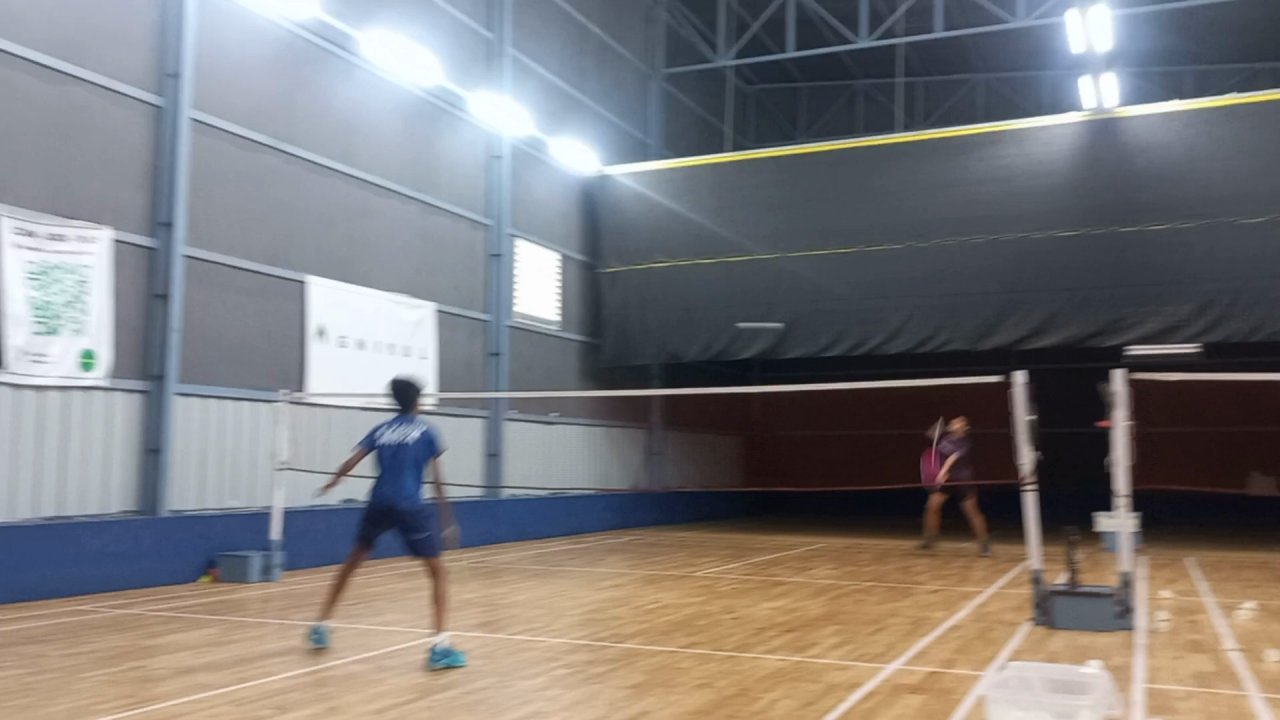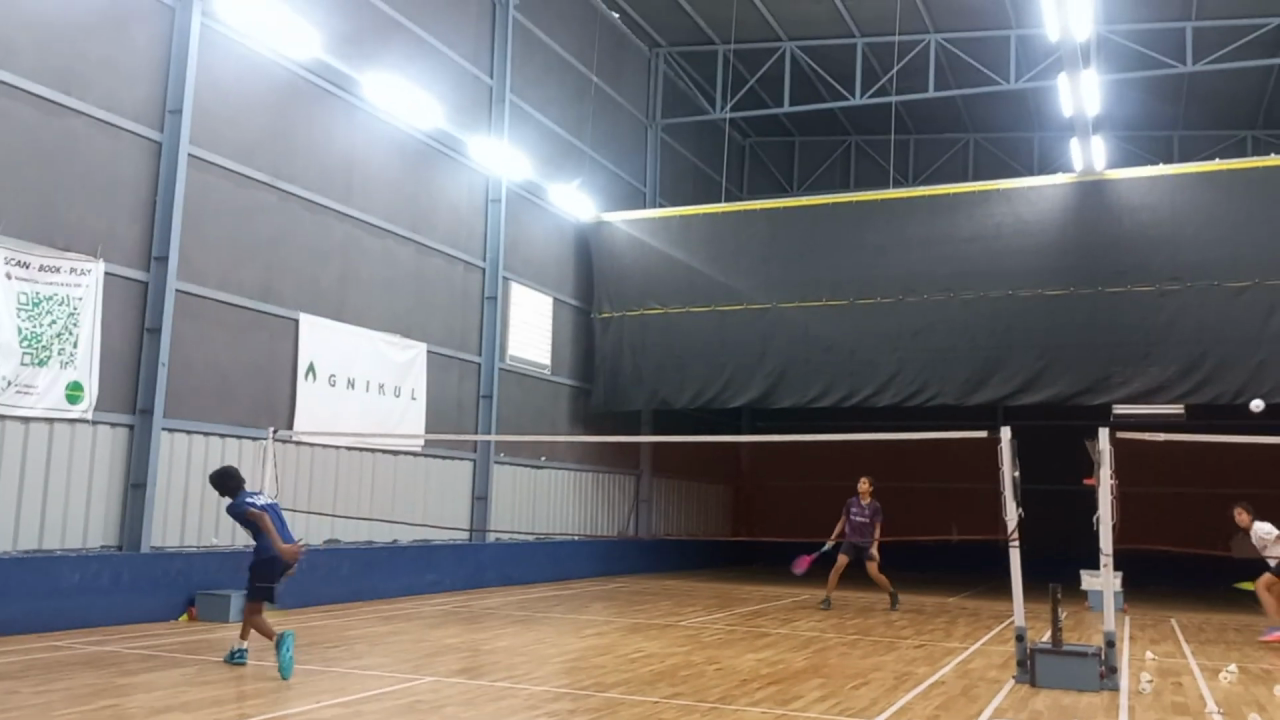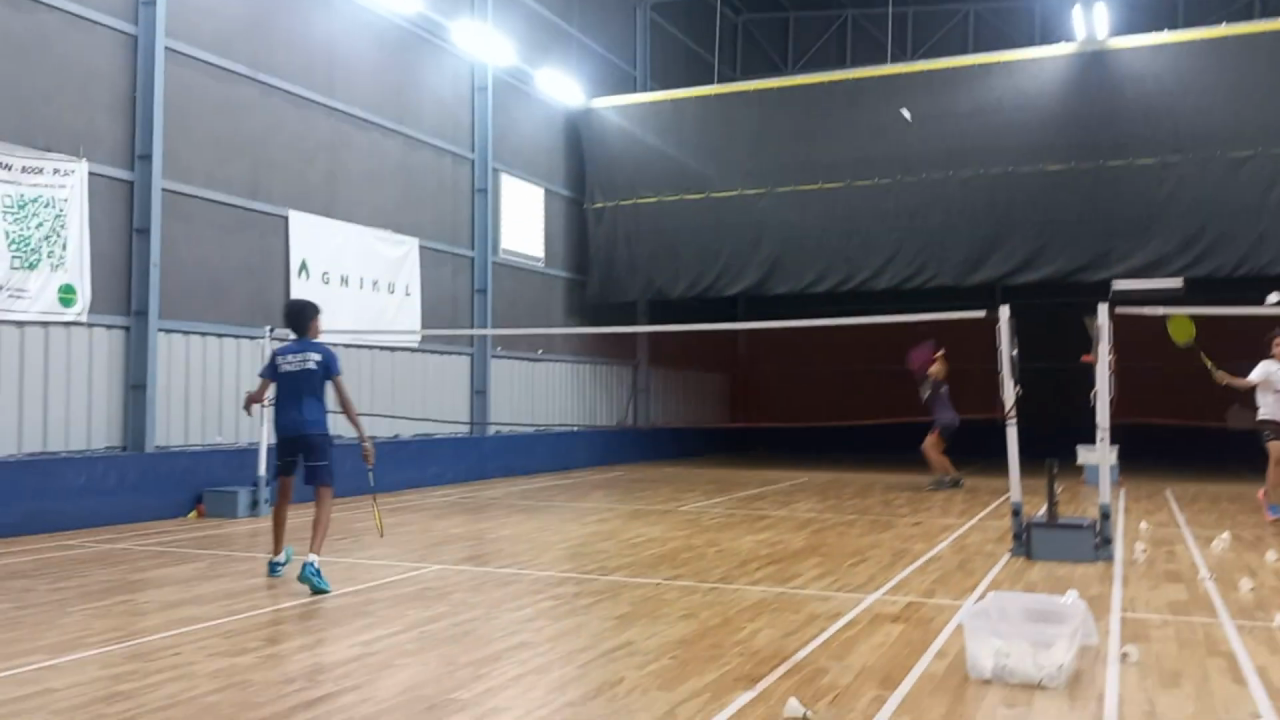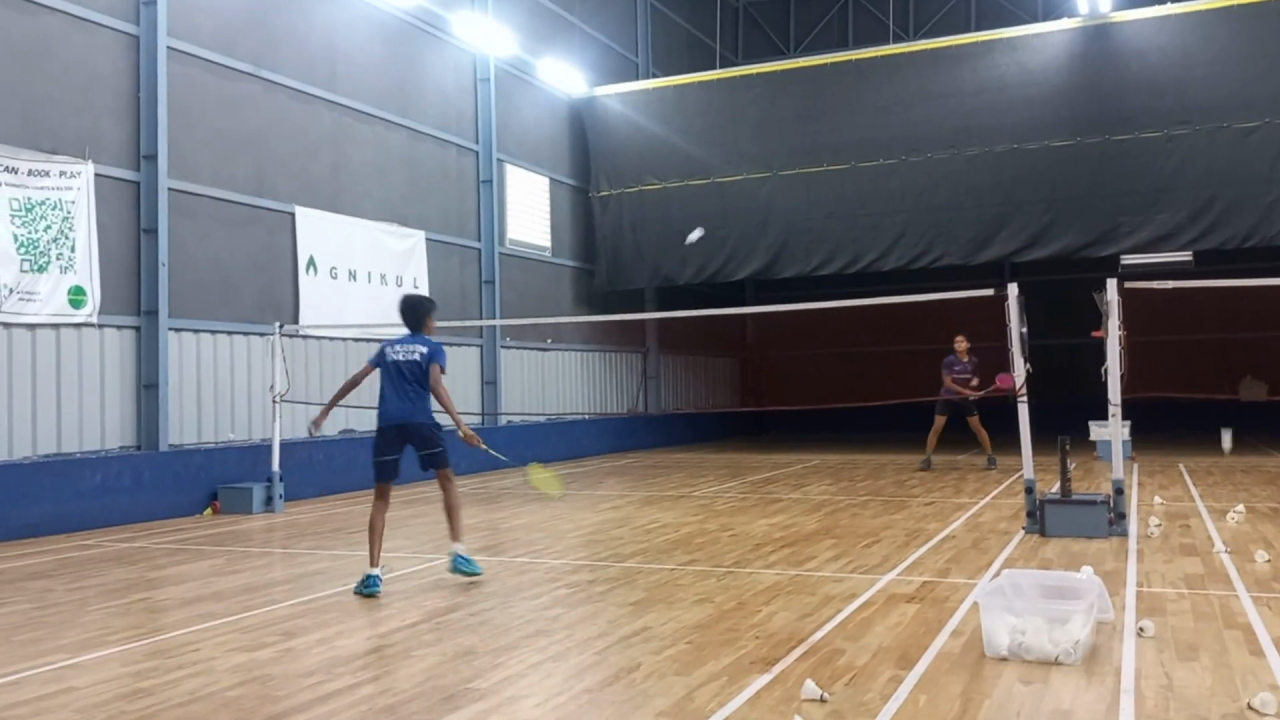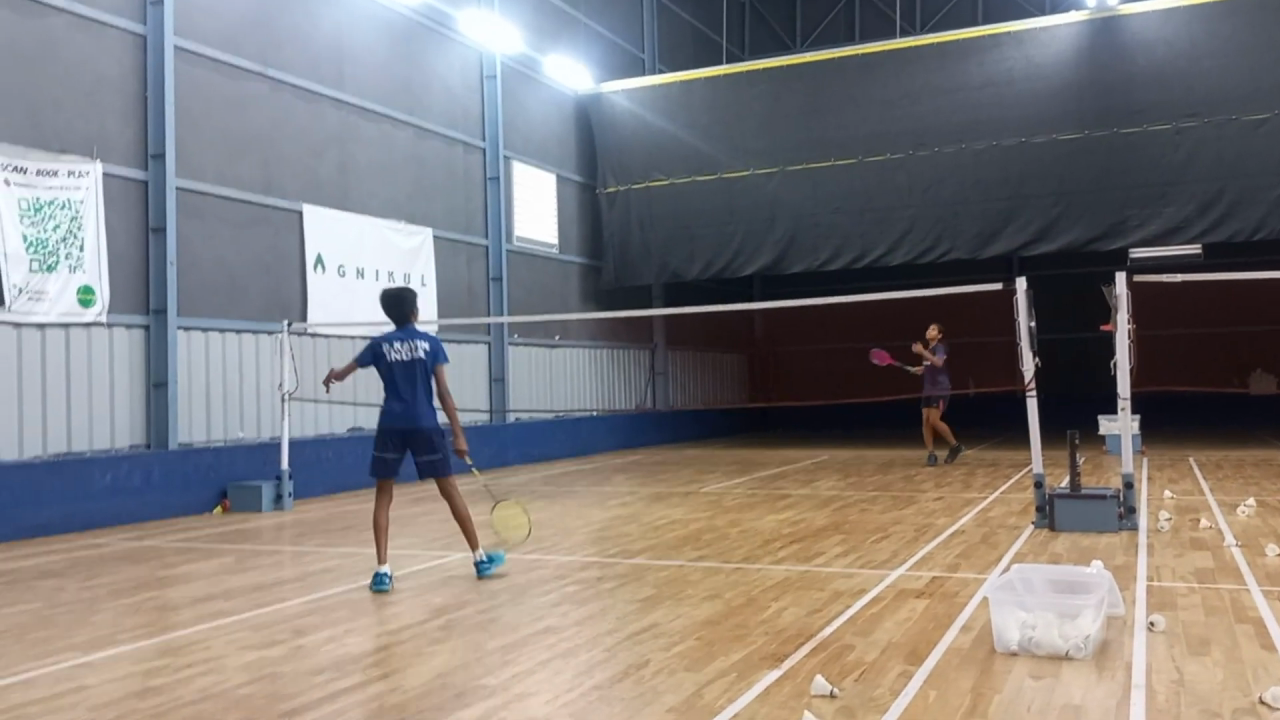
dt=1s
person 1, frame 1
left shoulder: (381, 430)
right shoulder: (425, 431)
left elbow: (351, 462)
right elbow: (437, 479)
left wrist: (333, 481)
right wrist: (448, 521)
left hip: (379, 504)
right hip: (409, 506)
left knee: (354, 561)
right knee: (438, 573)
left ankle: (323, 626)
right ankle: (439, 647)
person 1, frame 2
left shoulder: (235, 506)
right shoulder: (261, 497)
left elbow: (261, 517)
left wrist: (279, 546)
left hip: (270, 554)
right hip: (286, 551)
left knee: (254, 614)
right knee: (253, 597)
left ankle: (280, 639)
right ankle: (240, 648)
person 1, frame 3
left shoulder: (279, 355)
right shoulder: (324, 354)
left elbow: (258, 395)
right elbow: (344, 400)
left wrist: (248, 402)
right wrist: (363, 438)
left hip: (286, 431)
right hip: (315, 431)
left knee: (284, 493)
right knee: (324, 498)
left ankle: (277, 558)
right ankle: (310, 563)
person 1, frame 4
left shoulder: (389, 347)
right shoulder: (432, 348)
left elbow: (356, 379)
right elbow: (435, 385)
left wrist: (325, 411)
right wrist: (460, 424)
left hip: (389, 424)
right hip: (421, 422)
left knee: (381, 498)
right knee: (447, 483)
left ankle: (373, 573)
right ankle: (458, 552)
person 1, frame 5
left shoulder: (379, 344)
right shoulder: (430, 343)
left elbow: (341, 376)
right elbow: (443, 391)
left wrist: (330, 376)
right wrist: (459, 434)
left hip: (389, 427)
right hip: (424, 426)
left knee: (383, 495)
right knee: (450, 490)
left ankle: (383, 571)
right ankle: (480, 556)
